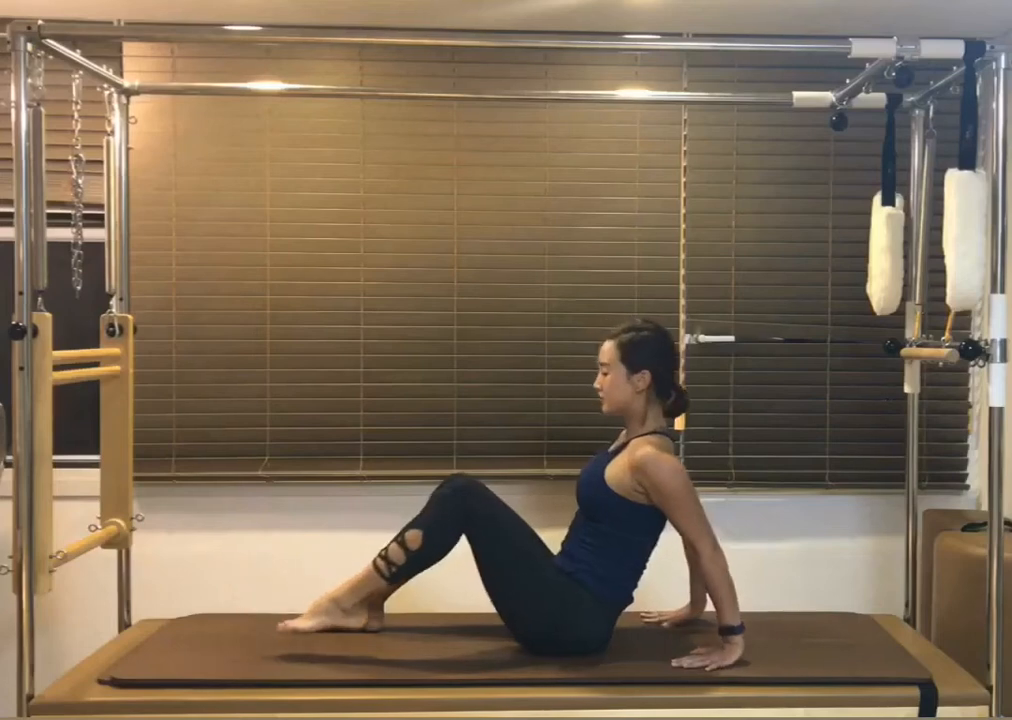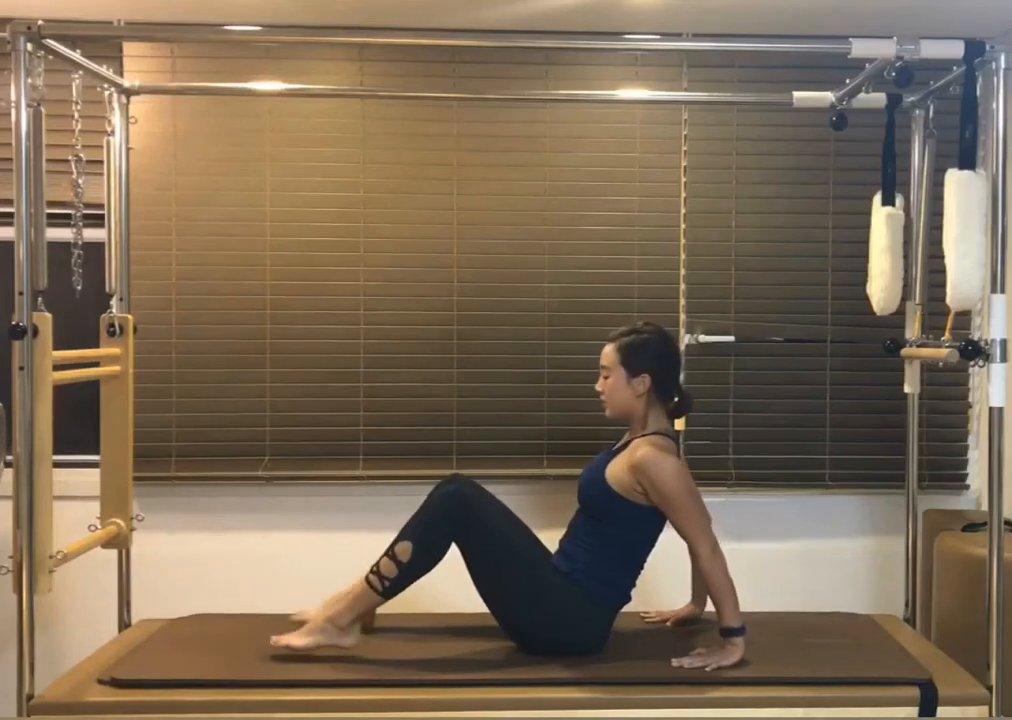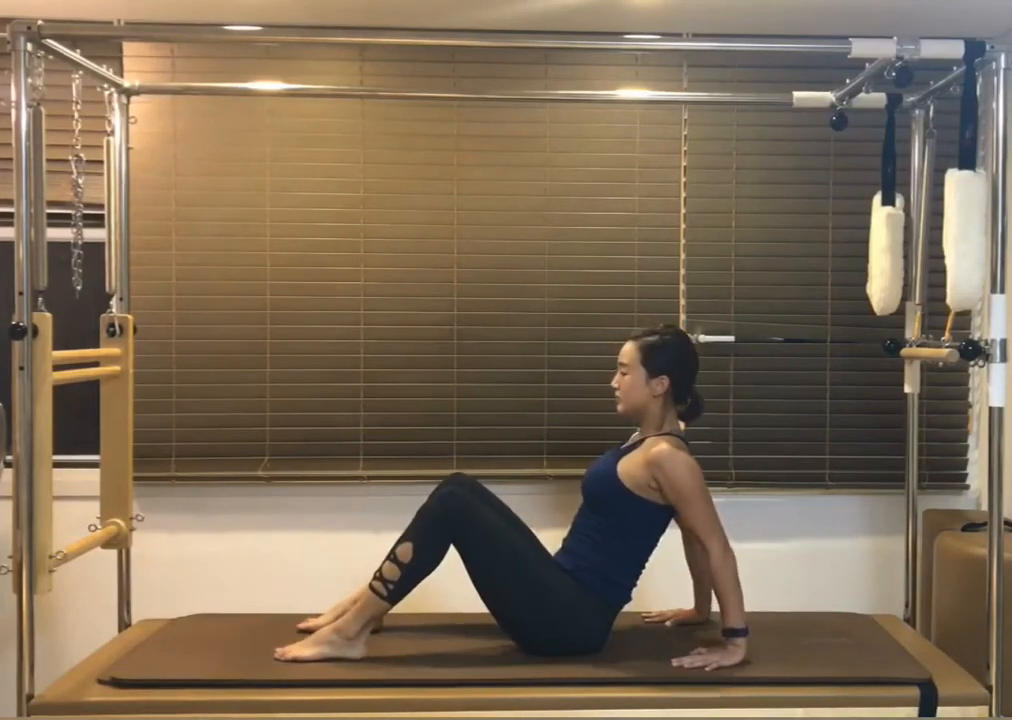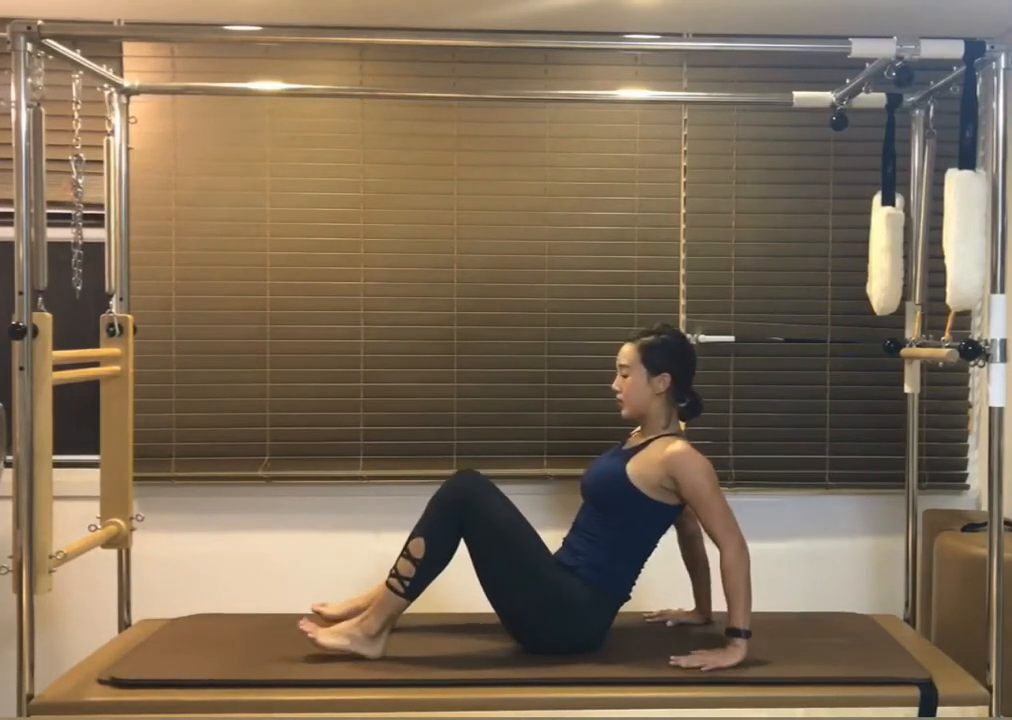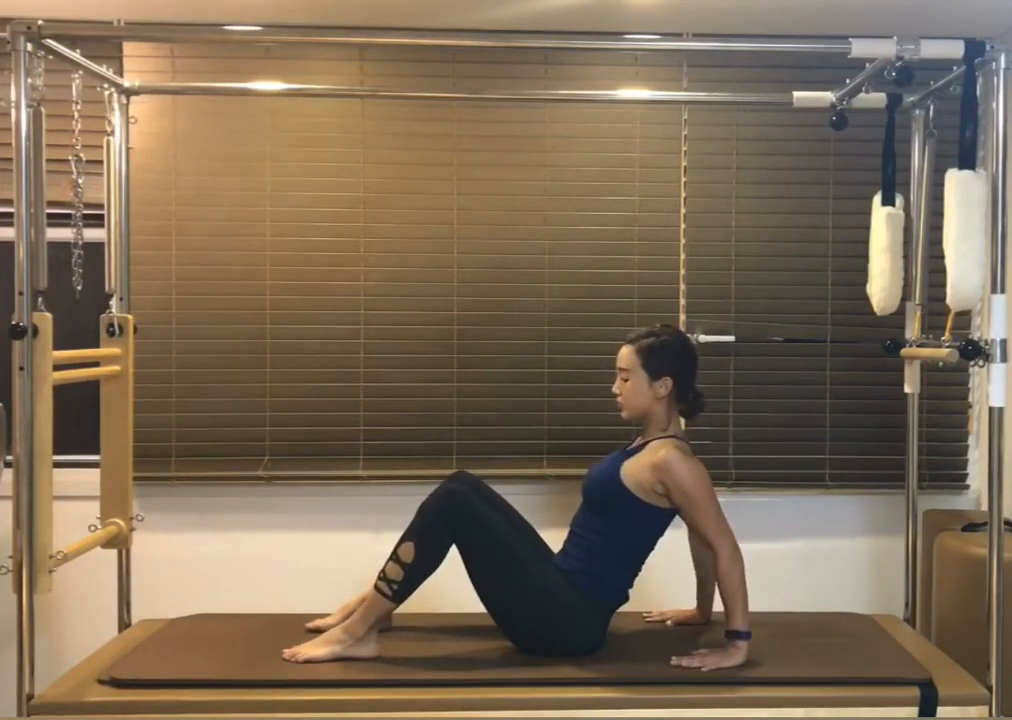
dt=1s
person 1, frame 1
left shoulder: (650, 458)
right shoulder: (637, 439)
left elbow: (706, 546)
right elbow: (693, 532)
left wrist: (731, 638)
right wrist: (694, 606)
left hip: (571, 621)
right hip: (564, 597)
left knee: (462, 499)
right knee: (459, 489)
left ankle: (346, 603)
right ankle: (368, 601)
person 1, frame 2
left shoulder: (651, 458)
right shoulder: (646, 440)
left elbow: (707, 546)
right elbow: (700, 518)
left wrist: (733, 640)
right wrist: (695, 603)
left hip: (568, 621)
right hip: (561, 594)
left knee: (454, 505)
right knee: (457, 491)
left ankle: (341, 621)
right ankle: (357, 600)
person 1, frame 3
left shoulder: (666, 457)
right shoulder: (646, 440)
left elbow: (717, 547)
right elbow: (692, 534)
left wrist: (735, 640)
right wrist: (700, 610)
left hip: (568, 620)
right hip: (561, 592)
left knee: (450, 506)
right knee: (460, 488)
left ankle: (348, 632)
right ankle: (366, 603)
person 1, frame 4
left shoulder: (677, 458)
right shoulder: (640, 441)
left elbow: (733, 546)
right elbow: (690, 532)
left wrist: (737, 641)
right wrist: (701, 611)
left hip: (569, 618)
right hip: (560, 595)
left knee: (462, 497)
right knee: (468, 485)
left ankle: (370, 630)
right ankle: (381, 602)
person 1, frame 5
left shoulder: (670, 461)
right shoulder: (651, 444)
left elbow: (725, 548)
right elbow: (699, 535)
left wrist: (737, 643)
right wrist: (702, 611)
left hip: (567, 621)
right hip: (560, 591)
left knee: (451, 503)
right knee: (464, 487)
left ankle: (358, 633)
right ankle: (374, 602)
